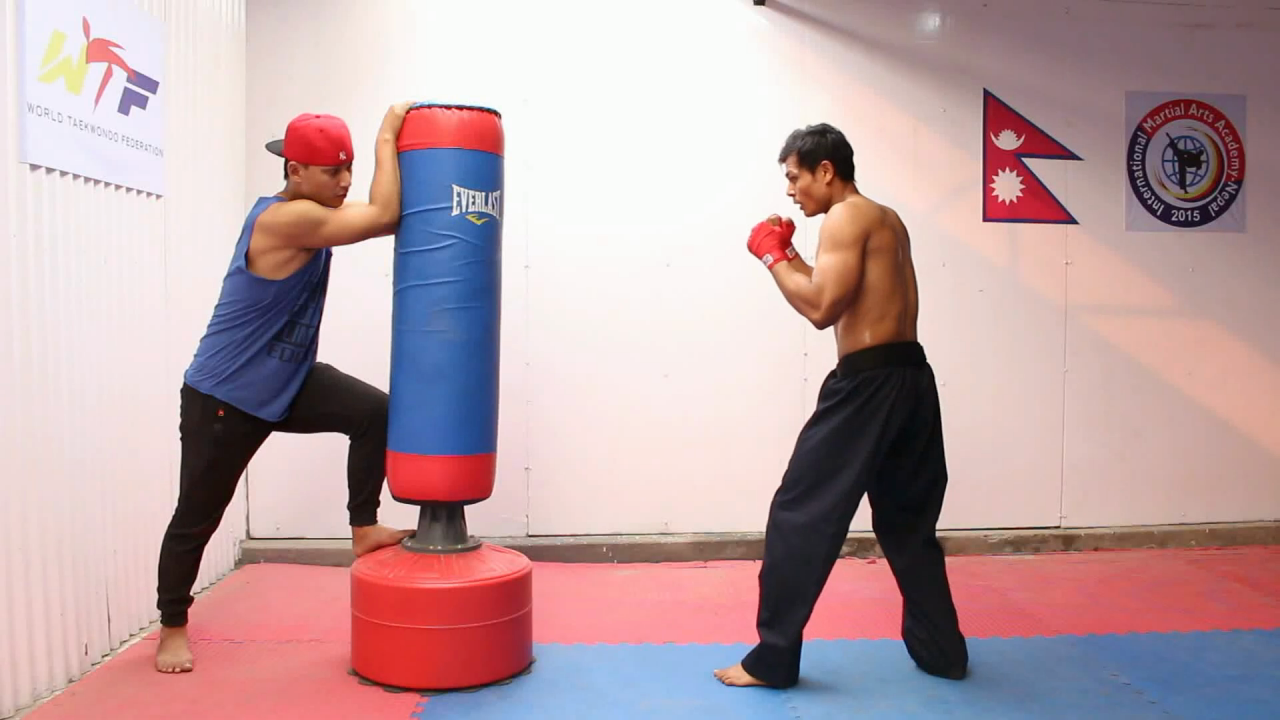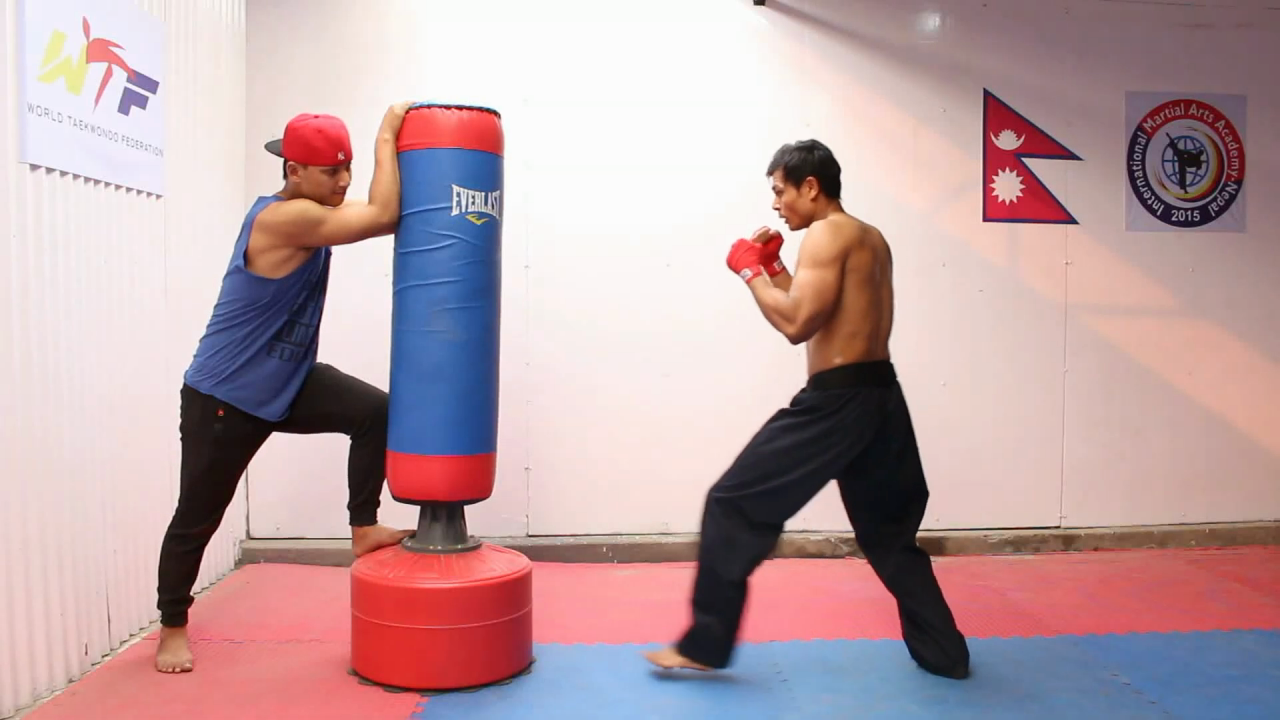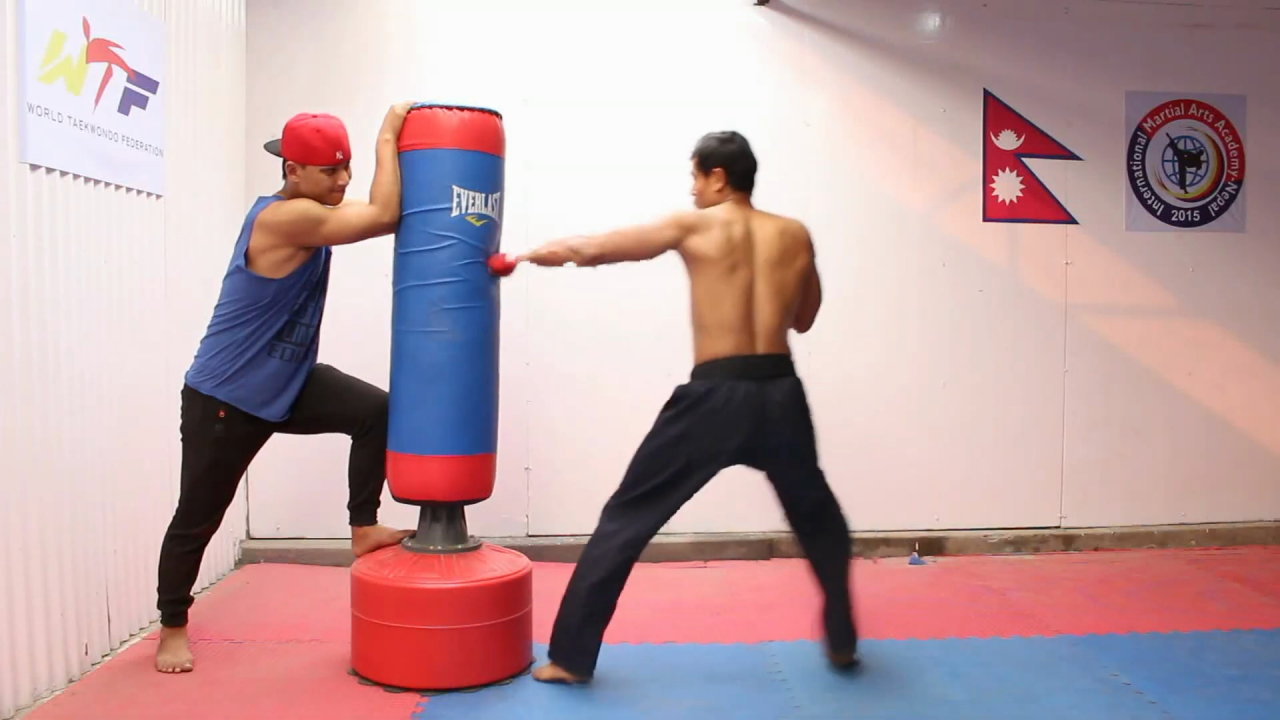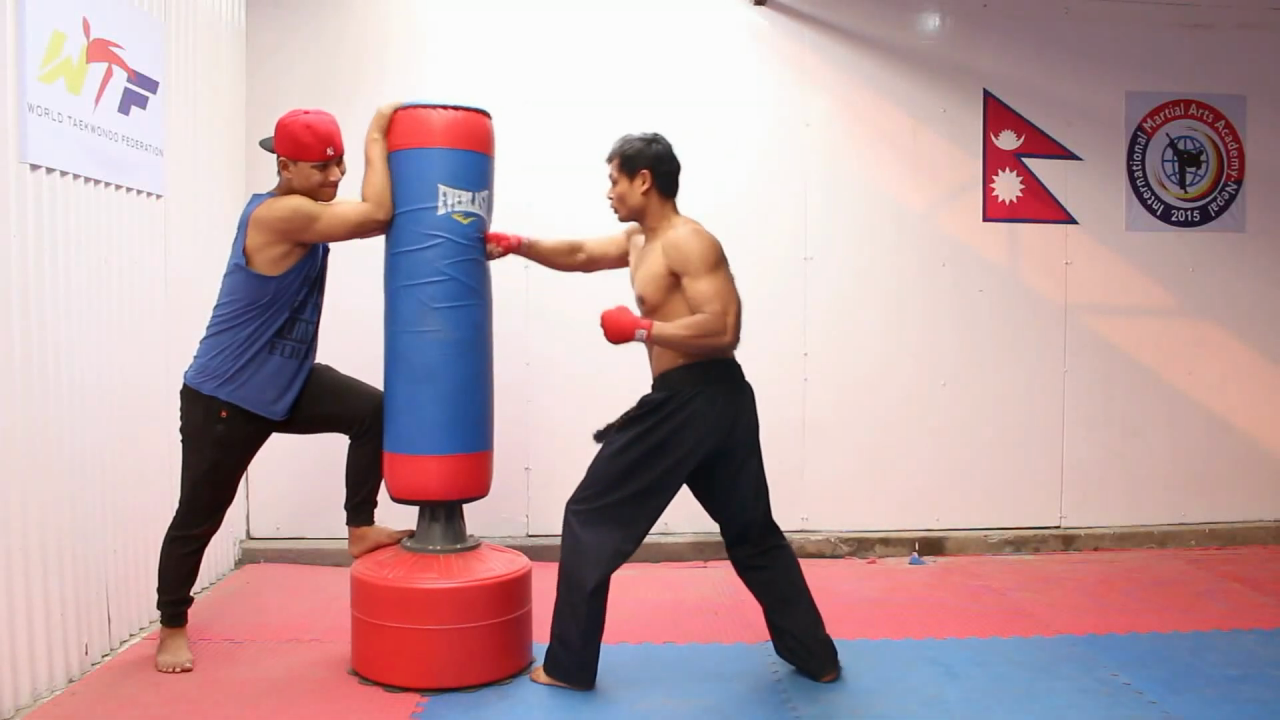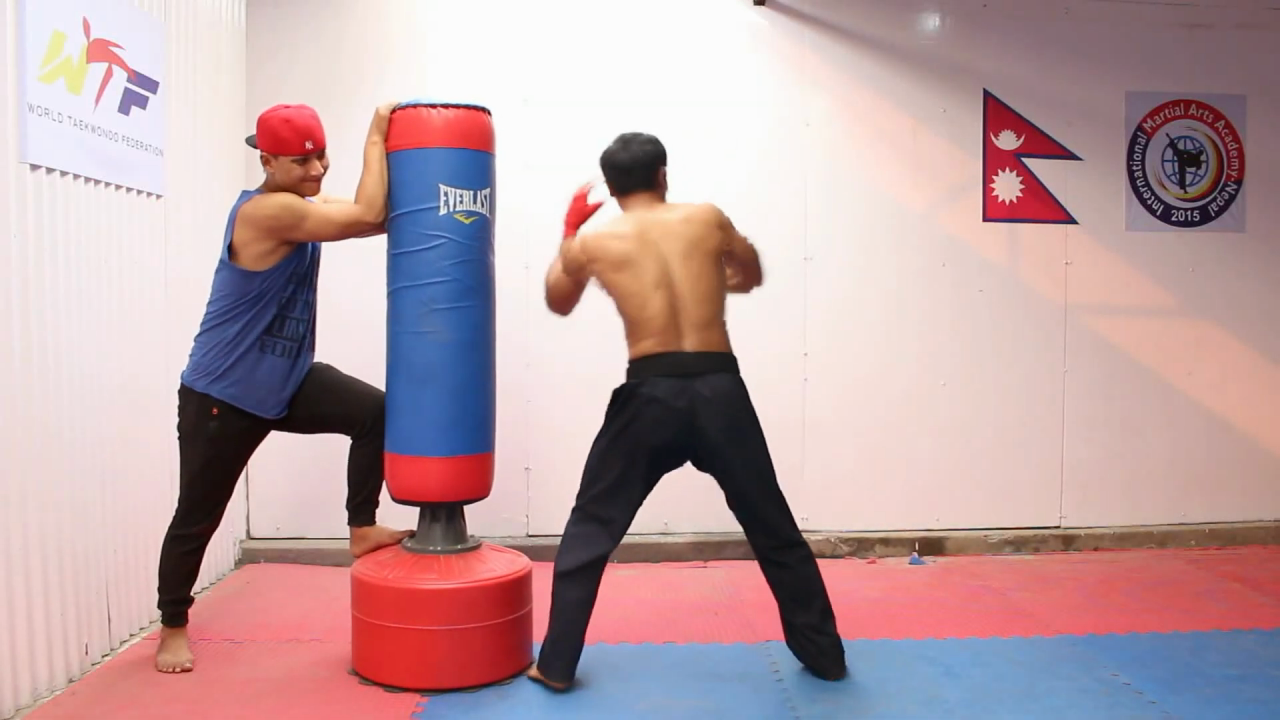
dt=1s
person 1, frame 1
left shoulder: (314, 213)
right shoulder: (284, 219)
left elbow: (386, 217)
right elbow: (381, 216)
right wrist: (388, 135)
left hip: (288, 381)
right hip: (223, 396)
left knee: (376, 412)
right knee: (198, 516)
left ankle: (363, 529)
right ankle: (172, 627)
person 1, frame 2
left shoulder: (313, 212)
right shoulder: (282, 219)
left elbow: (383, 216)
right elbow: (380, 216)
right wrist: (388, 137)
left hip: (288, 383)
right hip: (223, 396)
left knee: (376, 411)
right knee: (198, 517)
left ankle: (363, 529)
right ankle: (173, 628)
person 1, frame 3
left shoulder: (313, 211)
right shoulder: (282, 218)
left elbow: (383, 215)
right elbow: (382, 217)
right wrist: (389, 136)
left hip: (288, 383)
right hip: (224, 396)
left knee: (376, 412)
right knee: (198, 517)
left ankle: (363, 529)
right ankle: (172, 628)
person 1, frame 4
left shoulder: (309, 210)
right shoulder: (278, 214)
left elbow: (377, 217)
right elbow: (375, 214)
right wrist: (375, 138)
left hip: (288, 383)
right hip: (223, 396)
left knee: (373, 412)
right knee: (198, 517)
left ankle: (360, 529)
right ankle: (172, 629)
person 1, frame 5
left shoulder: (305, 204)
right shoulder: (265, 211)
left elbow: (375, 217)
right elbow: (367, 216)
right wrist: (376, 138)
left hip: (288, 380)
right hip: (221, 394)
left knee: (374, 412)
right knee: (198, 517)
left ankle: (362, 529)
right ankle: (173, 629)
person 2, frame 1
left shoulder: (846, 217)
right shoulder: (887, 219)
left elbow: (821, 309)
left wrist: (772, 257)
right wrist: (790, 254)
left hip: (870, 383)
right hip: (909, 380)
left knee: (800, 514)
right knee: (908, 522)
left ankle: (773, 659)
right ankle: (941, 650)
person 2, frame 2
left shoulder: (826, 235)
right shoulder: (872, 239)
left elbow: (797, 324)
left wrist: (749, 271)
right wrist: (773, 267)
left hip: (837, 402)
right hip: (881, 399)
left knee: (732, 505)
right knee: (891, 532)
left ankle: (705, 644)
right ankle: (944, 651)
person 2, frame 3
left shoulder: (691, 225)
right shoulder: (795, 234)
left elbow: (596, 249)
left wrist: (524, 254)
left hip: (715, 395)
right hip: (779, 391)
left knee: (626, 517)
right knee: (816, 515)
left ankle: (570, 656)
right ankle: (841, 639)
person 2, frame 4
left shoulder: (689, 242)
right shoulder: (639, 239)
left elbow: (723, 329)
right elbow: (580, 254)
left wrist: (639, 329)
right wrist: (519, 245)
left hip: (689, 403)
right hip: (720, 402)
left knee: (591, 521)
right knee: (754, 535)
left ankle: (568, 666)
right ankle: (816, 656)
person 2, frame 5
left shoulder: (592, 239)
right shoulder: (705, 217)
left elbow: (558, 303)
right elbow: (751, 275)
left wrist: (568, 233)
left hip: (650, 393)
right hip: (718, 388)
left knee: (592, 526)
right knee: (772, 525)
left ankle: (556, 663)
right ankle: (824, 654)
